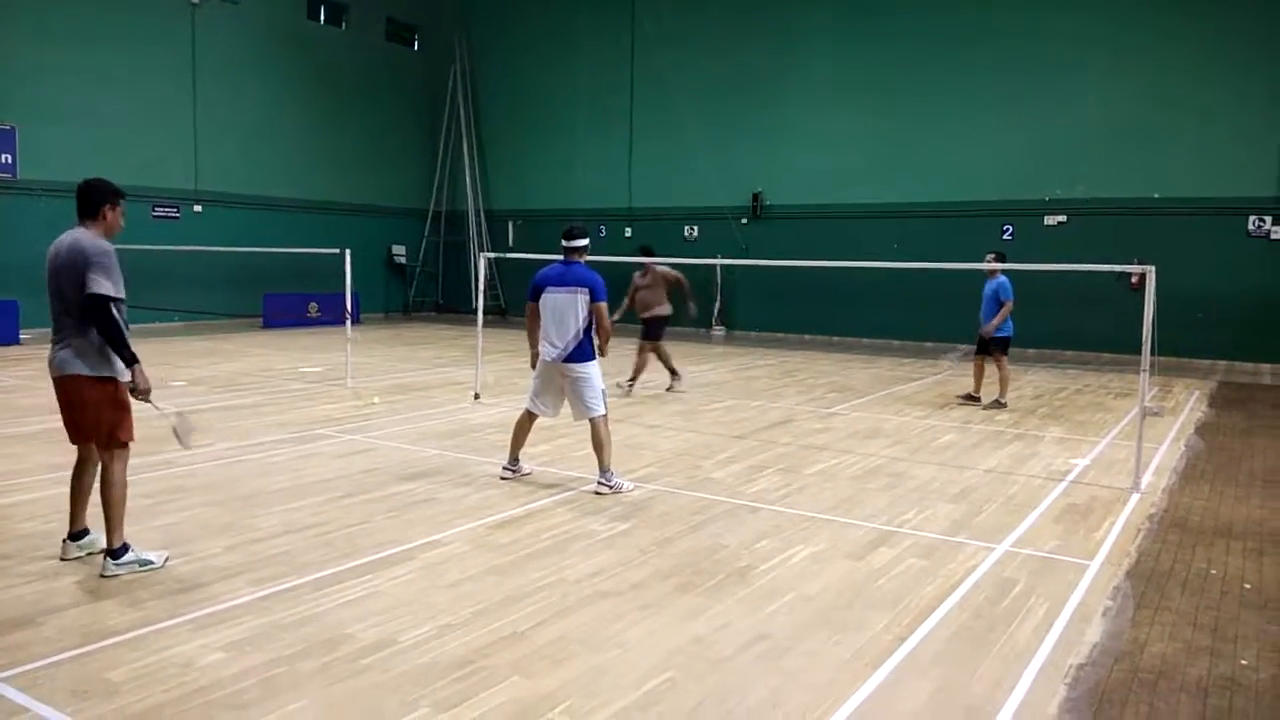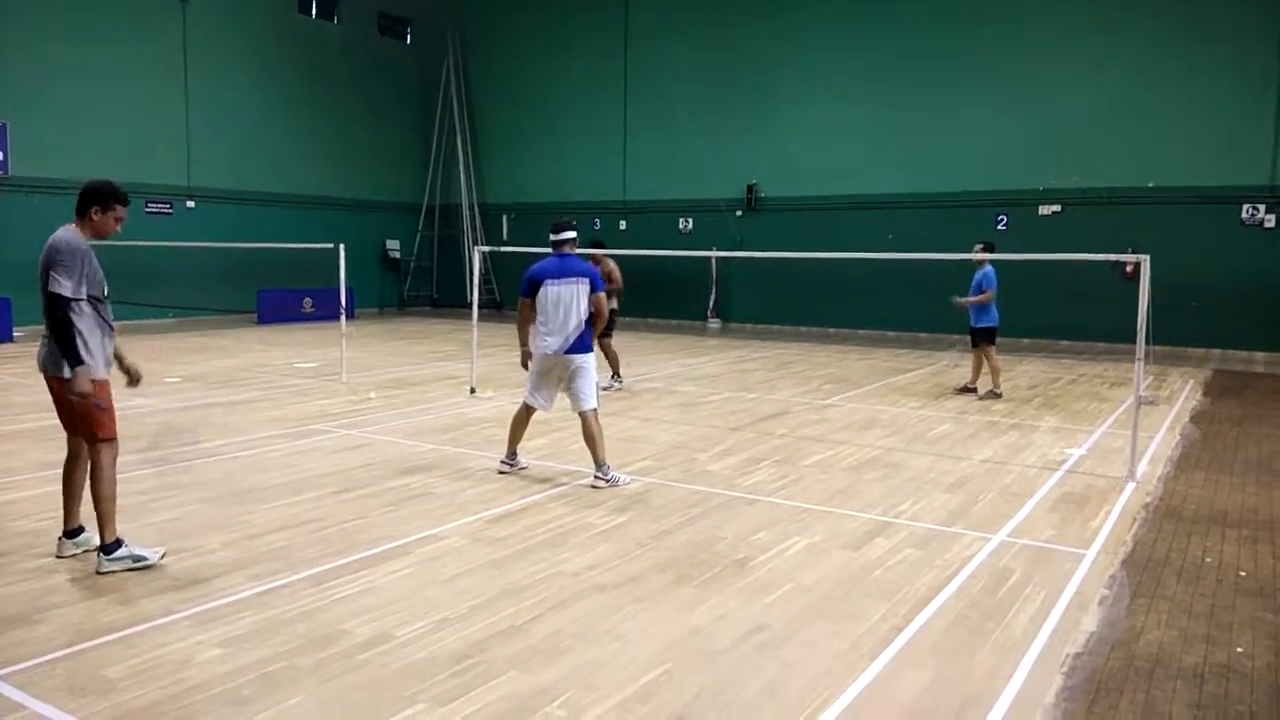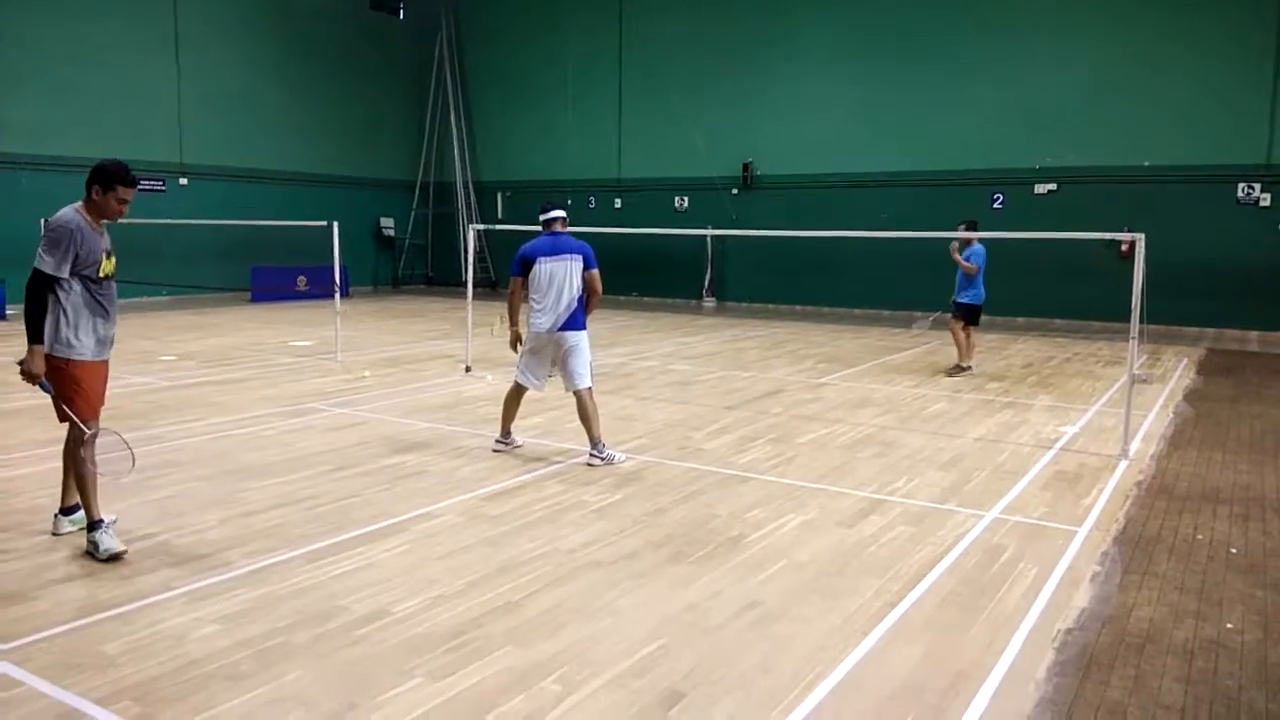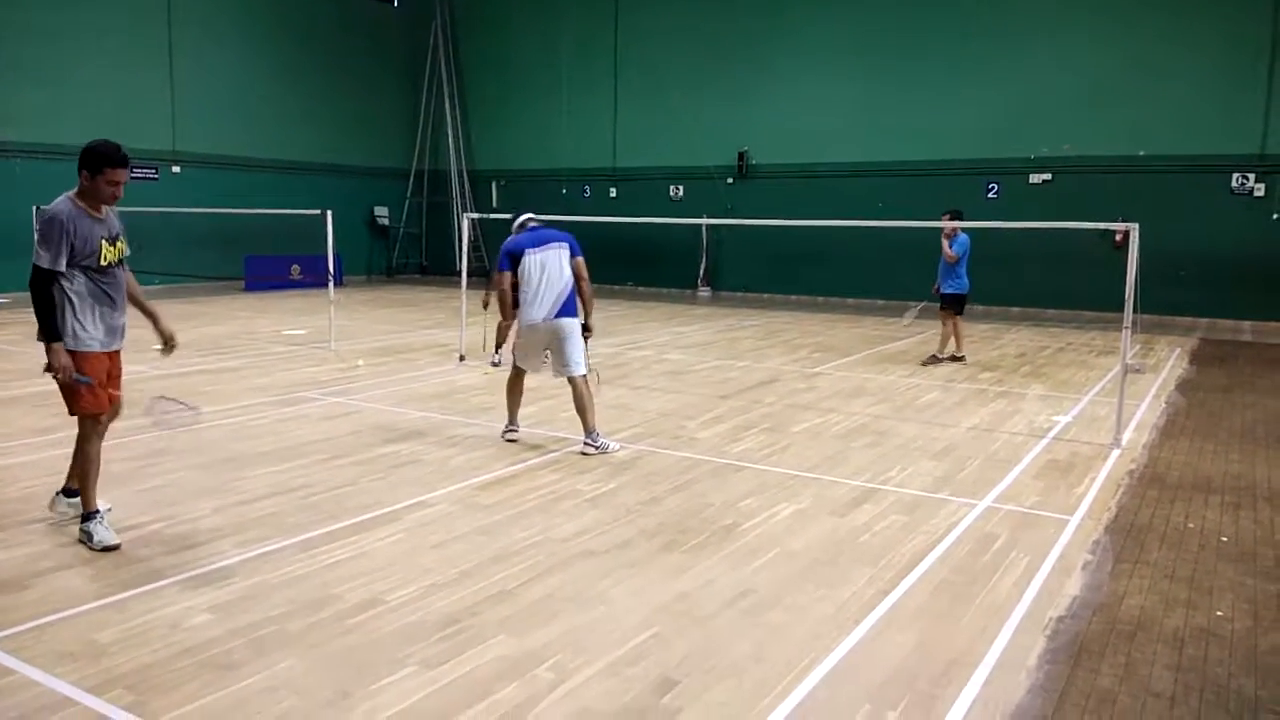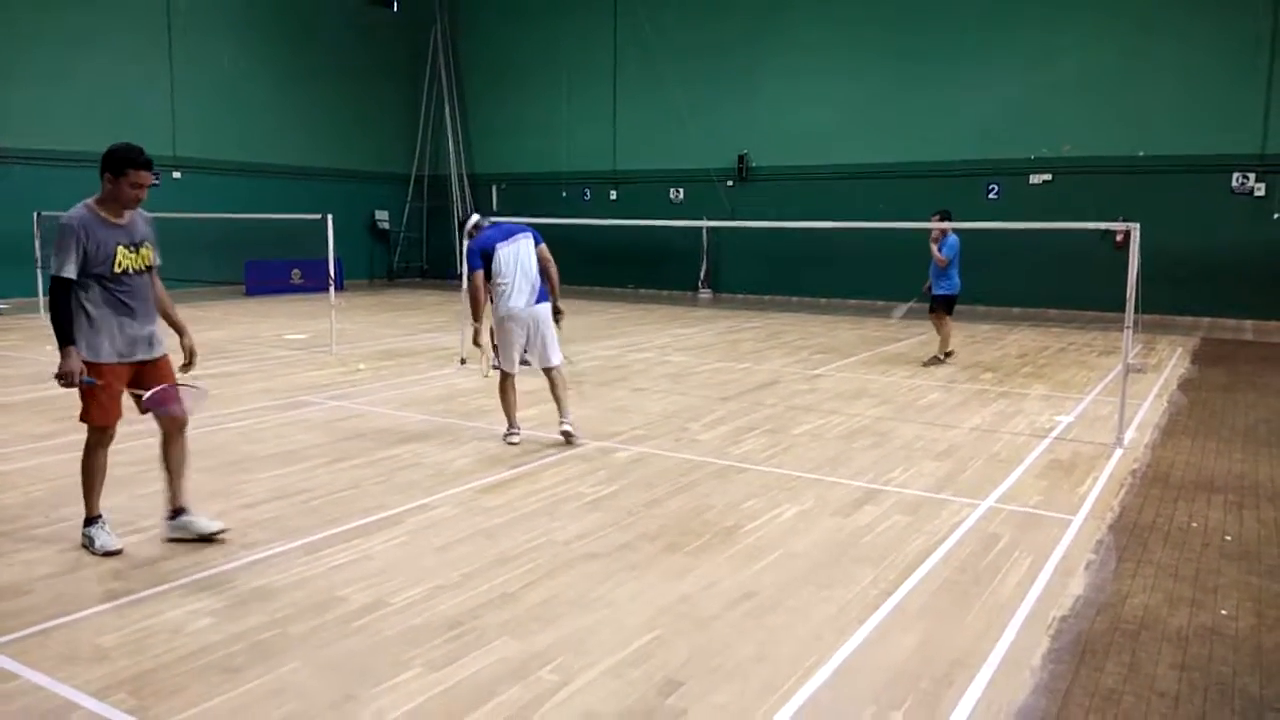
dt=0.4s
person 1, frame 1
left shoulder: (63, 245)
right shoulder: (98, 249)
right elbow: (101, 314)
left wrist: (122, 353)
right wrist: (134, 366)
left hip: (67, 366)
right hip: (96, 370)
left knee: (89, 452)
right knee: (114, 455)
left ankle: (77, 536)
right ankle: (117, 553)
person 1, frame 2
left shoulder: (74, 246)
right shoulder: (70, 247)
right elbow: (58, 312)
left wrist: (119, 359)
right wrist: (79, 370)
left hip: (80, 367)
right hip: (76, 370)
left knee: (81, 446)
right knee: (104, 448)
left ankle: (72, 533)
right ankle: (112, 548)
person 1, frame 3
left shoulder: (100, 230)
right shoulder: (66, 226)
right elbow: (37, 288)
right wrist: (36, 349)
left hip: (97, 347)
right hip: (71, 349)
left knee: (83, 430)
right knee: (85, 431)
left ankle: (69, 510)
right ankle: (96, 528)
person 1, frame 4
left shoulder: (110, 215)
right shoulder: (59, 217)
right elbow: (41, 284)
left wrist: (156, 320)
right wrist: (55, 346)
left hip: (110, 337)
right hip: (77, 343)
left knee: (104, 416)
right knee: (93, 422)
left ankle: (69, 493)
right ankle: (89, 517)
person 1, frame 5
left shoulder: (141, 222)
right shoulder: (76, 225)
right elbow: (60, 293)
left wrist: (182, 331)
right wrist: (68, 352)
left hip: (148, 346)
right hip: (100, 351)
left knee: (175, 421)
right knee: (102, 433)
left ankle: (179, 515)
right ankle: (93, 522)
person 2, frame 1
left shoulder: (542, 276)
right shoulder: (592, 279)
left elbow: (531, 317)
right elbow: (603, 323)
left wrist: (534, 349)
right wrist: (603, 344)
left hip: (548, 358)
right hip: (581, 360)
left knee: (531, 412)
right knee: (598, 417)
left ankle: (511, 464)
right ankle: (606, 478)
person 2, frame 2
left shoulder: (535, 271)
right shoulder: (588, 271)
left elbow: (524, 313)
right elbow: (602, 313)
left wrist: (524, 347)
right wrist: (591, 335)
left hip: (545, 351)
right hip: (579, 352)
left knee: (528, 405)
right knee: (588, 411)
left ankle: (509, 458)
right ankle: (602, 472)
person 2, frame 3
left shoulder: (527, 250)
right shoulder: (582, 249)
left elbow: (514, 293)
right elbow: (596, 291)
left wrist: (514, 328)
left hip: (537, 330)
right hip: (572, 331)
left knee: (519, 384)
right knee: (582, 390)
left ankle: (504, 437)
right ankle: (598, 449)
person 2, frame 4
left shoulder: (511, 246)
right shoulder: (565, 239)
left elbow: (504, 289)
right elbow: (583, 279)
left wrist: (509, 319)
right wrist: (588, 317)
left hip: (530, 319)
right hip: (565, 318)
left knee: (518, 370)
right knee: (578, 377)
left ankle: (512, 426)
right ankle: (592, 438)
person 2, frame 5
left shoulder: (477, 244)
right shoulder: (525, 230)
left elbow: (477, 287)
right elbow: (549, 264)
left wrist: (477, 324)
right wrist: (556, 300)
left hip: (508, 312)
right hip: (539, 307)
left knee: (508, 373)
right knee: (552, 366)
left ankle: (513, 429)
right ankle: (565, 420)
